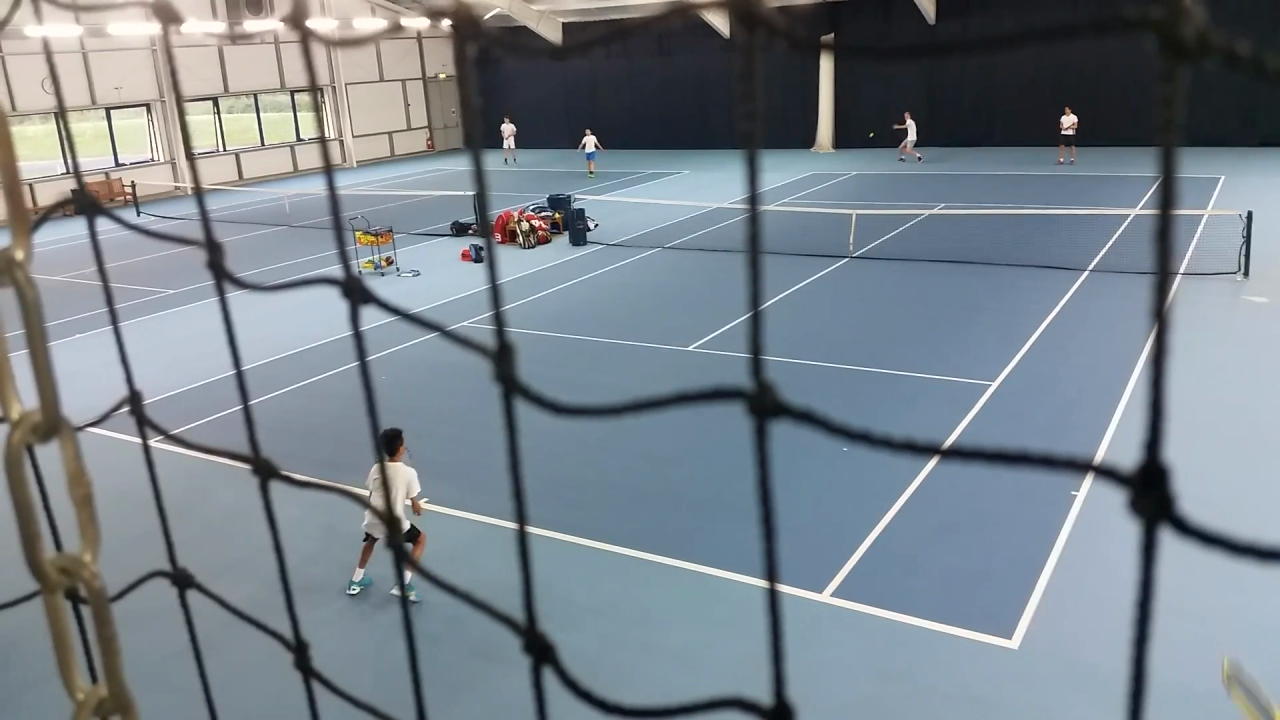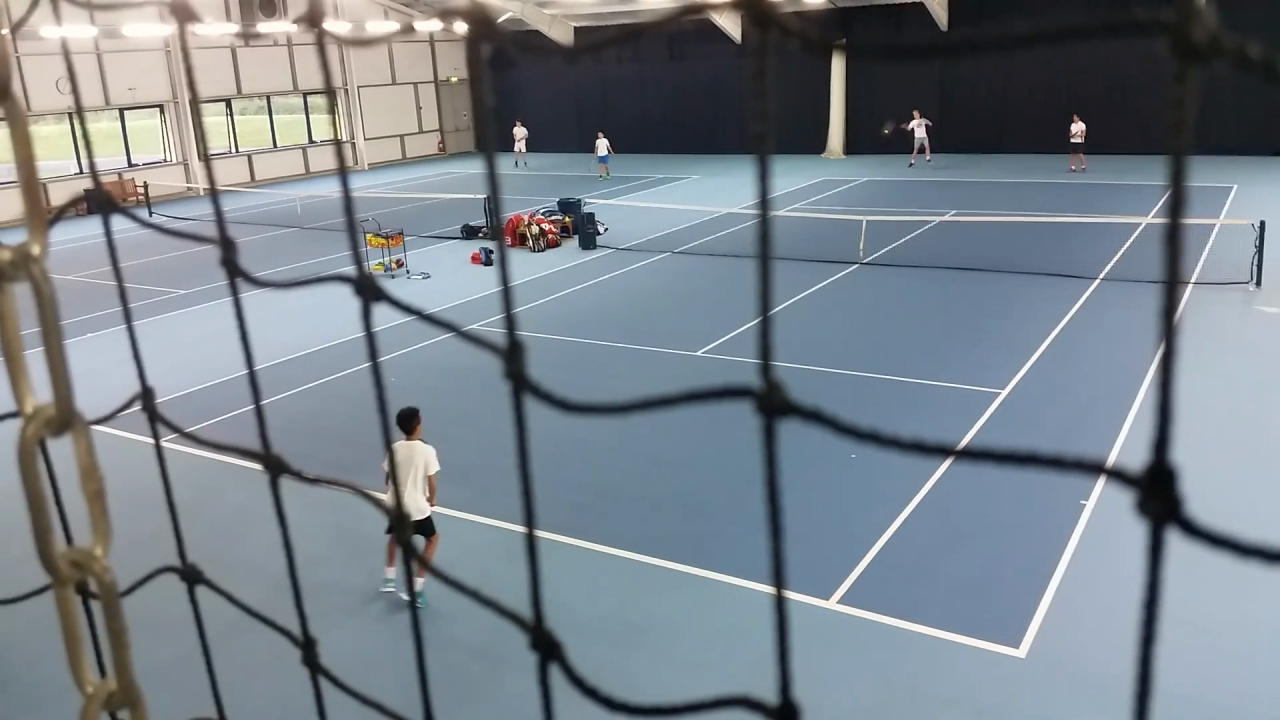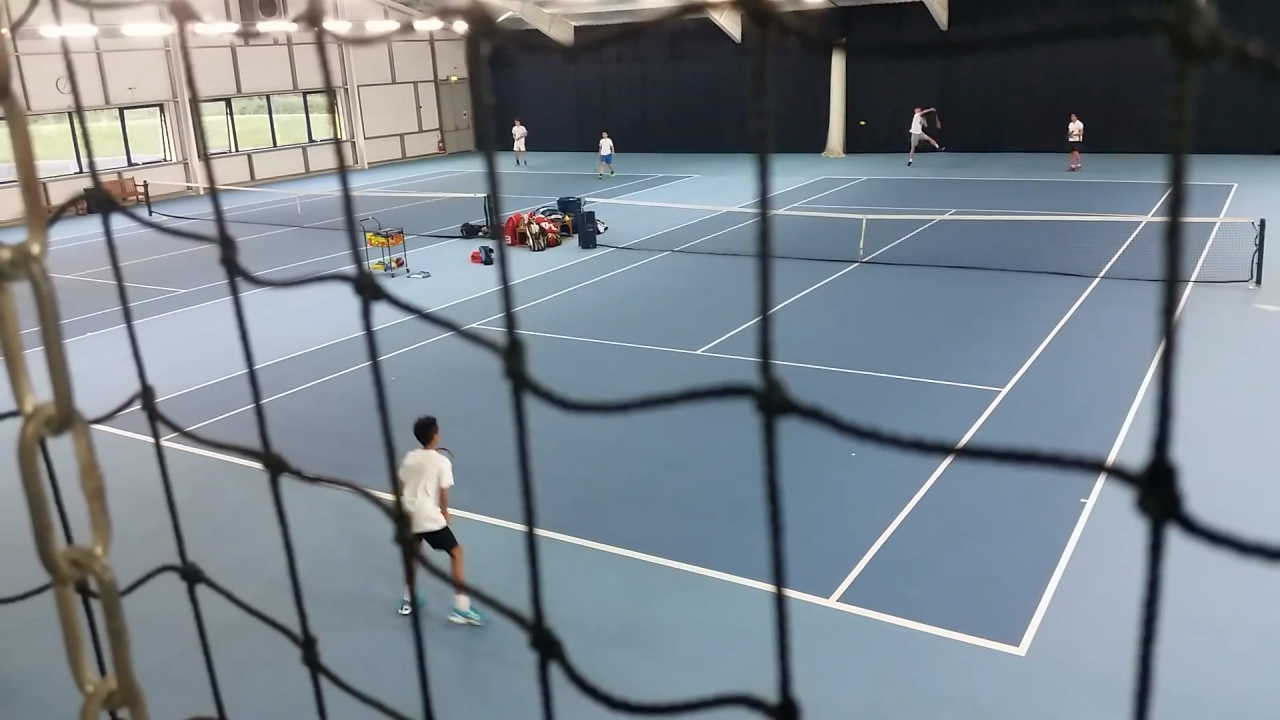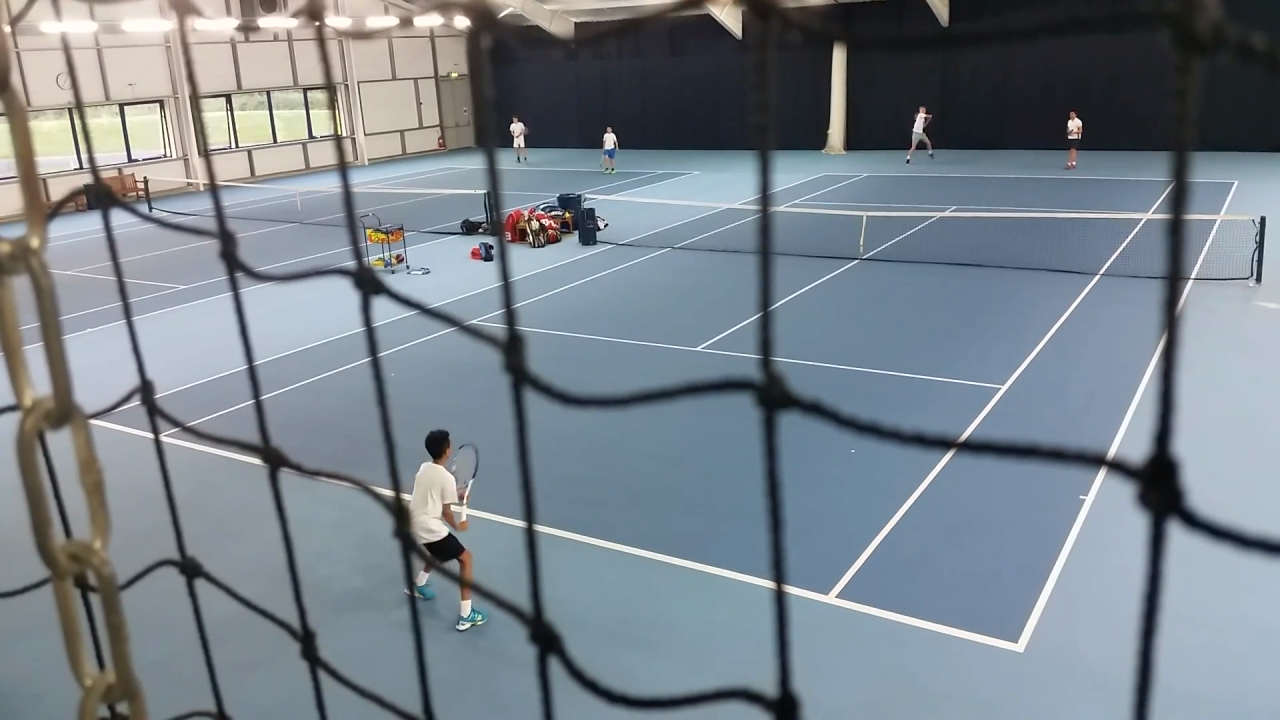
dt=0.2s
person 1, frame 1
left shoulder: (376, 469)
right shoulder: (408, 473)
left elbow: (372, 496)
right elbow: (415, 505)
right wrist: (418, 511)
left hip: (374, 519)
right hip: (395, 522)
left knee: (370, 542)
right knee: (419, 539)
left ankle: (356, 581)
right ankle: (404, 583)
person 1, frame 2
left shoulder: (394, 449)
right shoulder: (427, 451)
left elbow: (388, 478)
right elbow: (431, 483)
right wrist: (432, 499)
left hip: (395, 505)
right hip: (417, 507)
left knee: (394, 537)
right knee: (432, 539)
left ankle: (390, 579)
right ankle: (415, 588)
person 1, frame 3
left shoulder: (410, 458)
right shoulder: (442, 462)
left elbow: (403, 487)
right elbow: (443, 495)
right wrist: (444, 514)
left hip: (409, 517)
right hip: (429, 518)
right knee: (457, 554)
left ankle: (408, 600)
right ankle: (461, 608)
person 1, frame 4
left shoulder: (424, 468)
right shoulder: (448, 479)
right elbow: (446, 514)
left wrist: (454, 497)
right wrist: (457, 525)
left hip: (413, 525)
right hip: (430, 528)
left knee: (440, 551)
right knee: (465, 559)
left ankle: (418, 584)
right ankle: (466, 614)
